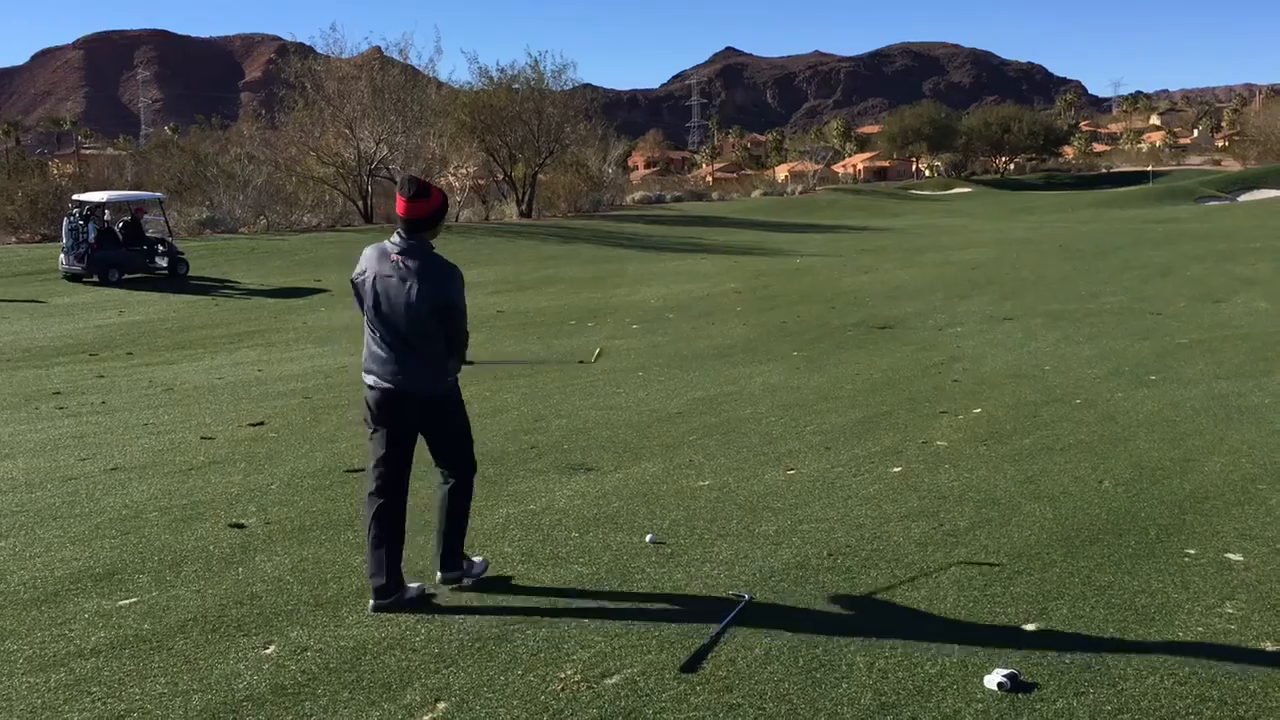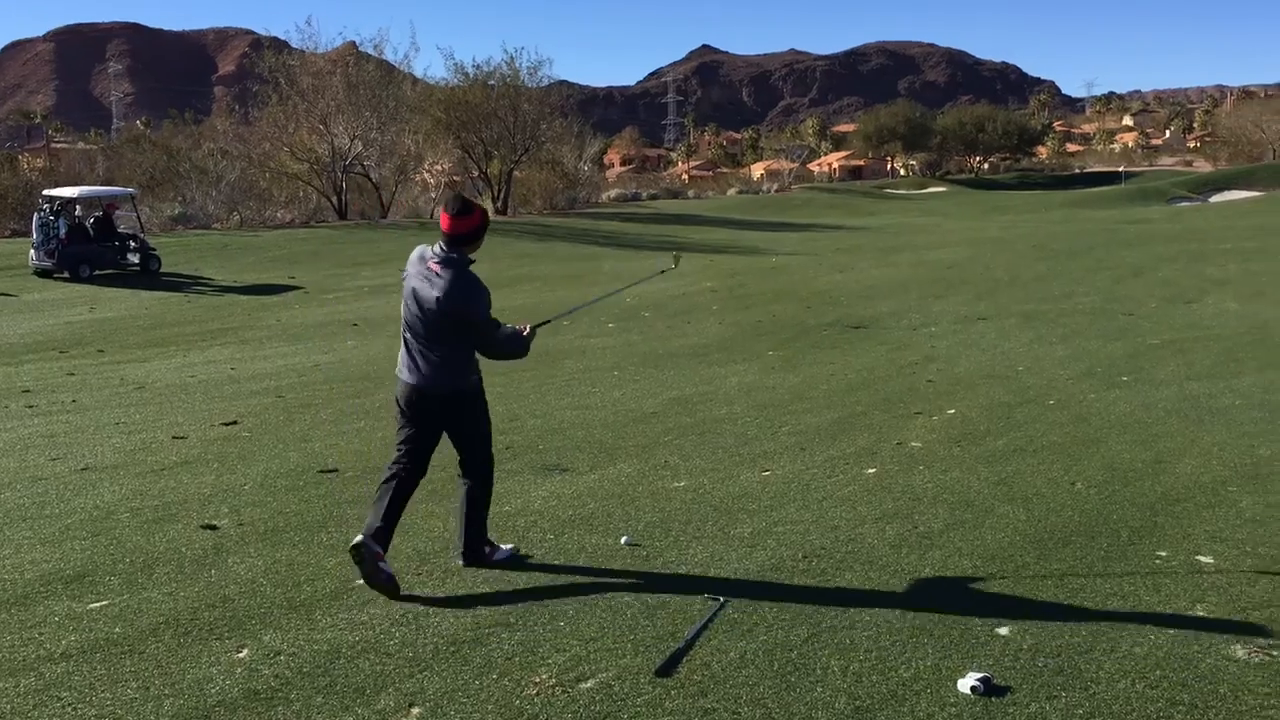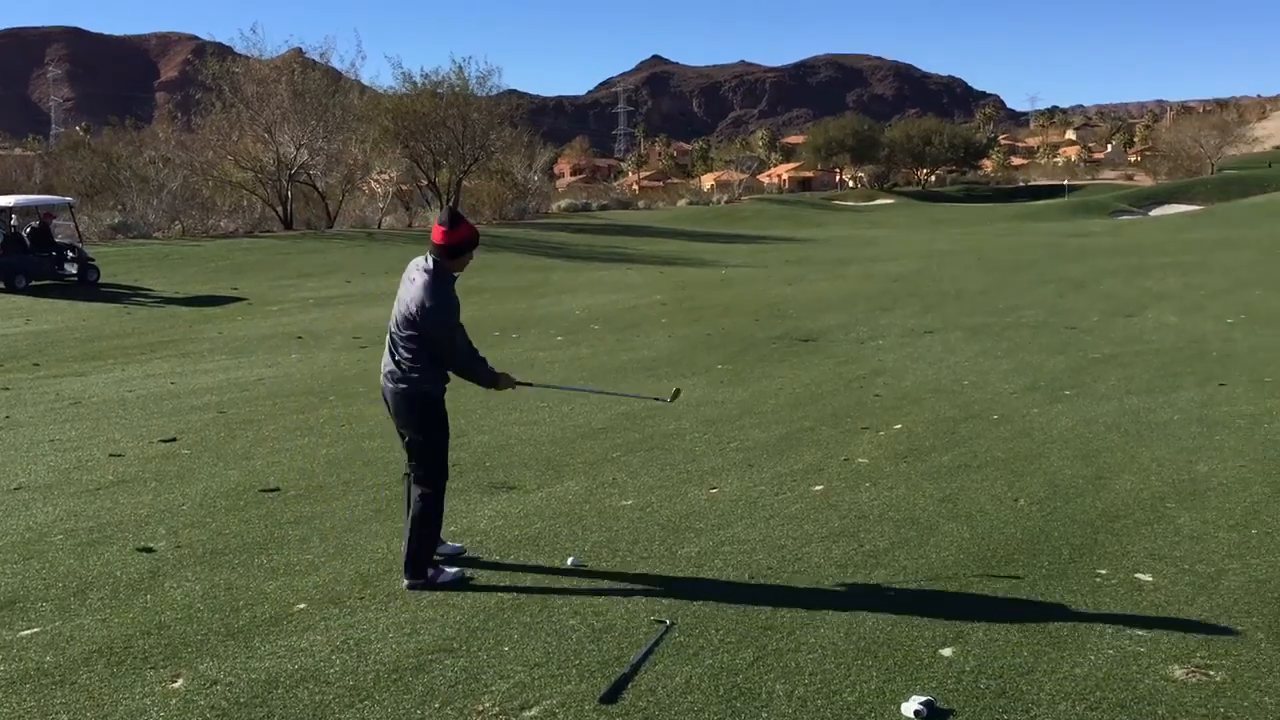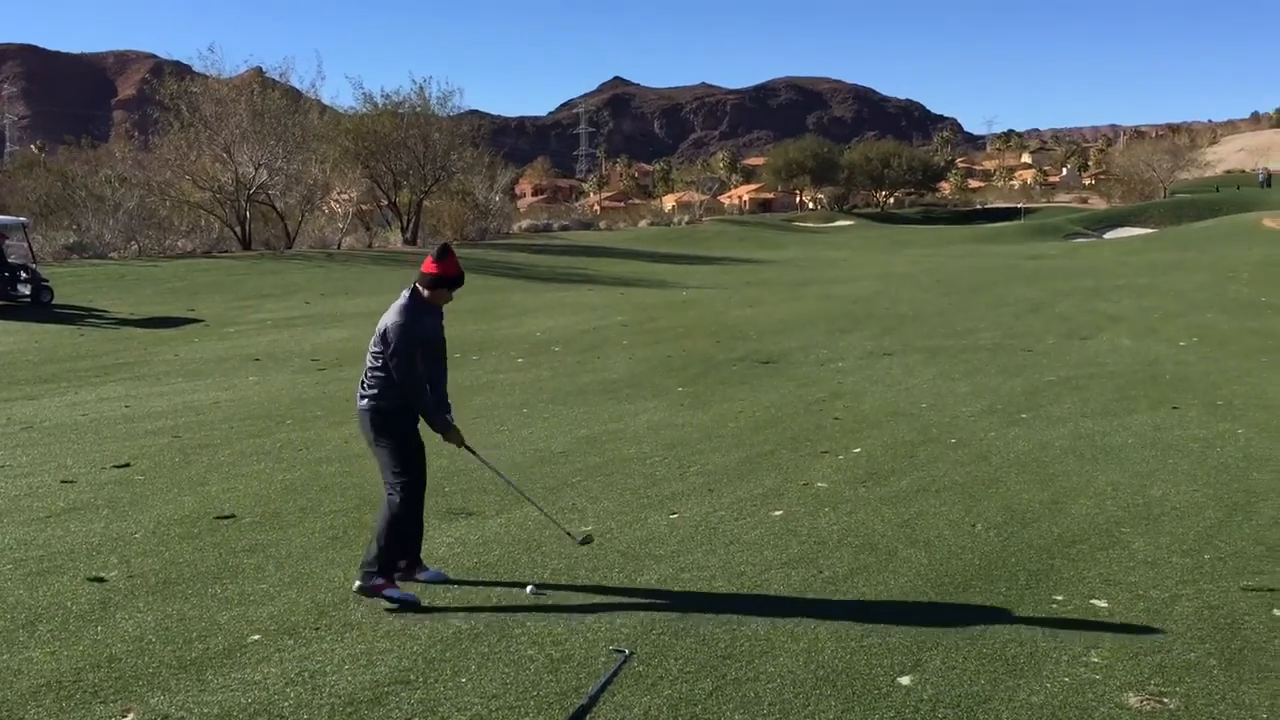
dt=0.4s
person 1, frame 1
left shoulder: (366, 261)
right shoulder: (444, 275)
right elbow: (456, 341)
right wrist: (449, 361)
left hip: (381, 390)
right hip: (432, 392)
left knee: (385, 487)
right knee: (458, 472)
left ankle: (386, 587)
right ankle: (452, 564)
person 1, frame 2
left shoulder: (417, 258)
right shoulder: (468, 288)
right elbow: (488, 344)
left wrist: (509, 333)
right wrist: (521, 342)
left hip: (413, 384)
right hip: (456, 390)
left knee: (406, 465)
right knee: (476, 467)
left ankle: (373, 539)
right ankle: (476, 548)
person 1, frame 3
left shoulder: (418, 267)
right shoulder: (435, 298)
right elbow: (455, 355)
left wrist: (483, 370)
right wrist: (491, 378)
left hip: (400, 385)
right hip: (417, 393)
left knee: (421, 466)
right knee: (429, 476)
left ankle: (427, 539)
right ankle: (419, 569)
person 1, frame 4
left shoulder: (431, 310)
right shoulder: (401, 323)
left elbow: (436, 368)
right elbow: (412, 384)
left wrist: (444, 416)
right wrist: (441, 425)
left hip: (401, 408)
right hip: (382, 411)
left knee: (415, 484)
right knee: (403, 489)
left ankle: (407, 562)
right ankle: (373, 574)
